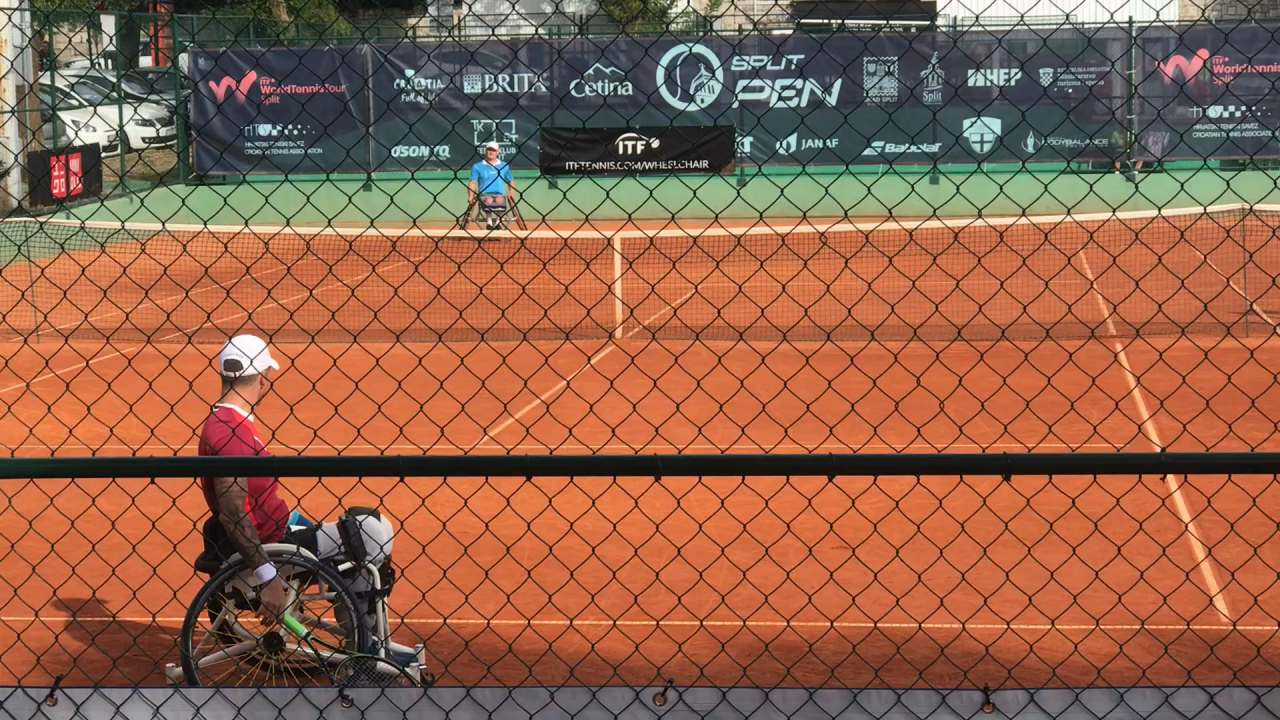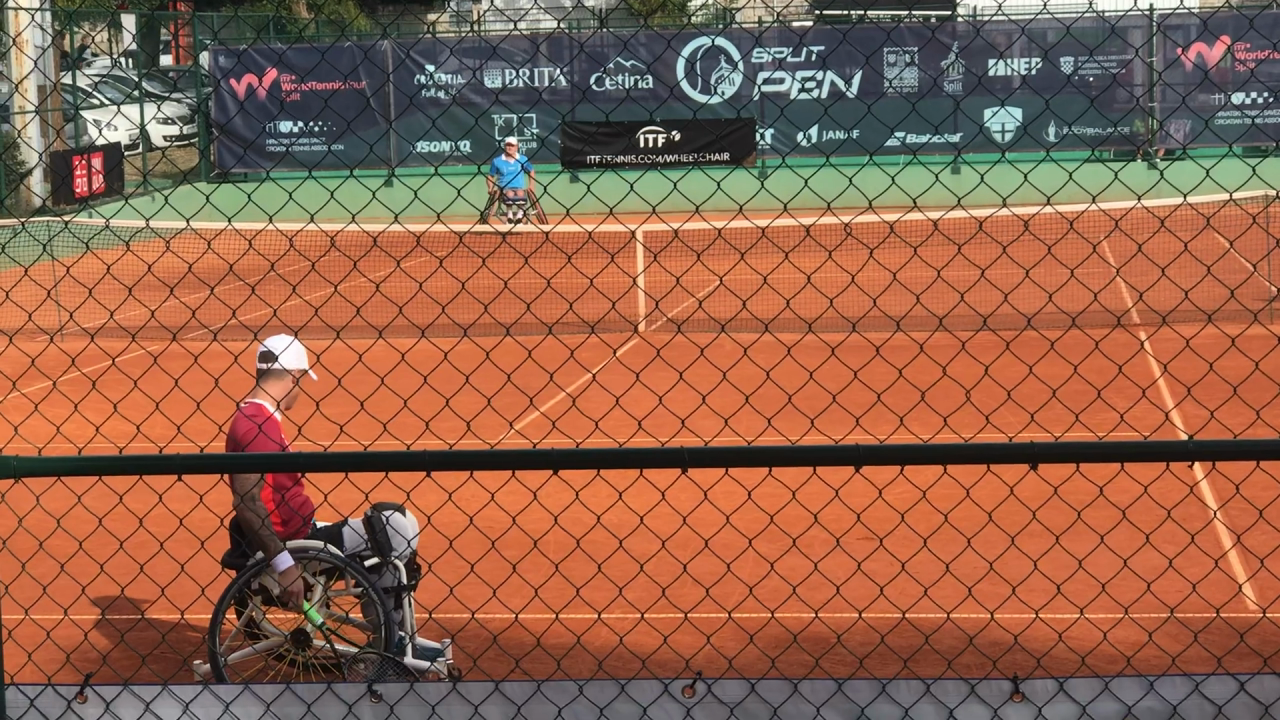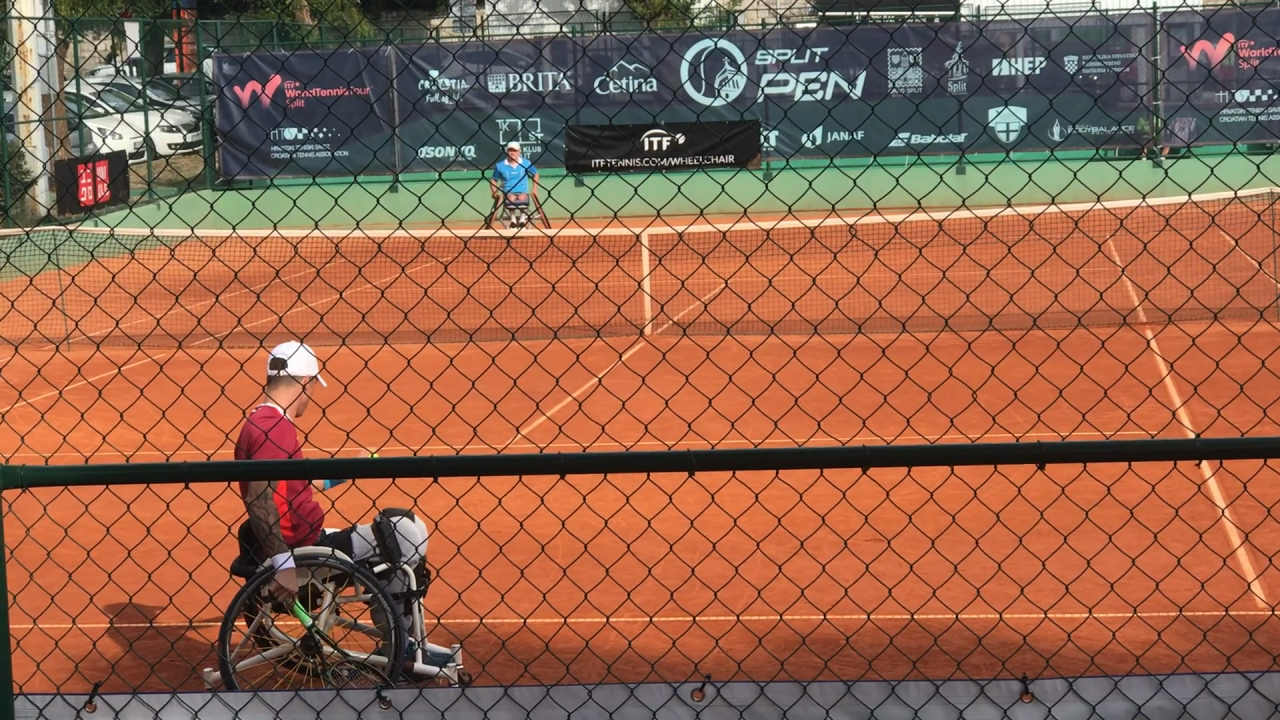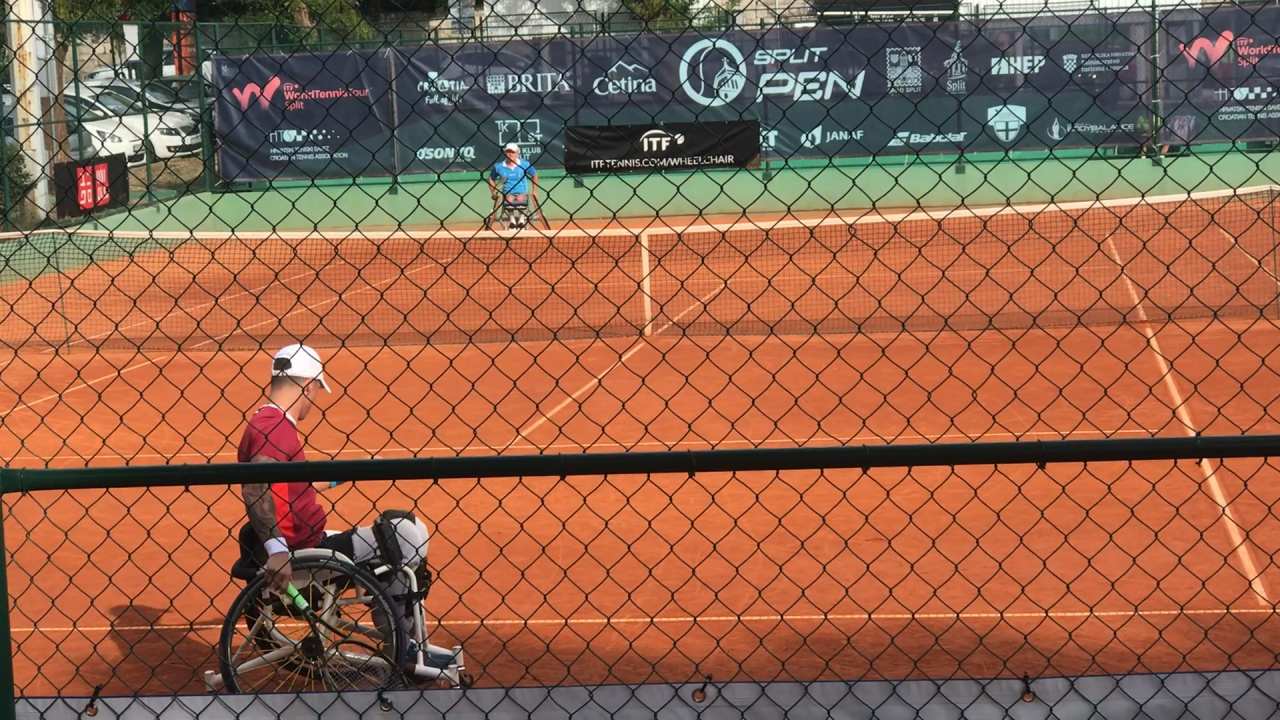
dt=0.5s
person 1, frame 1
left shoulder: (231, 422)
right shoulder: (230, 431)
right elbow: (232, 514)
left wrist: (295, 519)
right wrist: (267, 577)
left hip: (270, 535)
right hip: (266, 547)
left knee: (367, 526)
right knee: (374, 531)
left ankle: (365, 640)
person 1, frame 2
left shoulder: (256, 417)
right shoulder: (257, 423)
right elbow: (246, 502)
right wrist: (284, 564)
left hip: (294, 534)
right hip: (292, 543)
left knee: (387, 521)
right knee: (398, 526)
person 1, frame 3
left shoulder: (263, 420)
right shoulder: (274, 425)
right elbow: (260, 499)
right wrist: (283, 563)
left hip: (300, 542)
right hip: (300, 548)
right knee: (407, 529)
person 1, frame 4
left shoulder: (270, 422)
right shoulder: (275, 426)
right elbow: (255, 491)
right wrist: (276, 548)
left hip: (306, 544)
right hip: (300, 551)
right knee: (407, 532)
